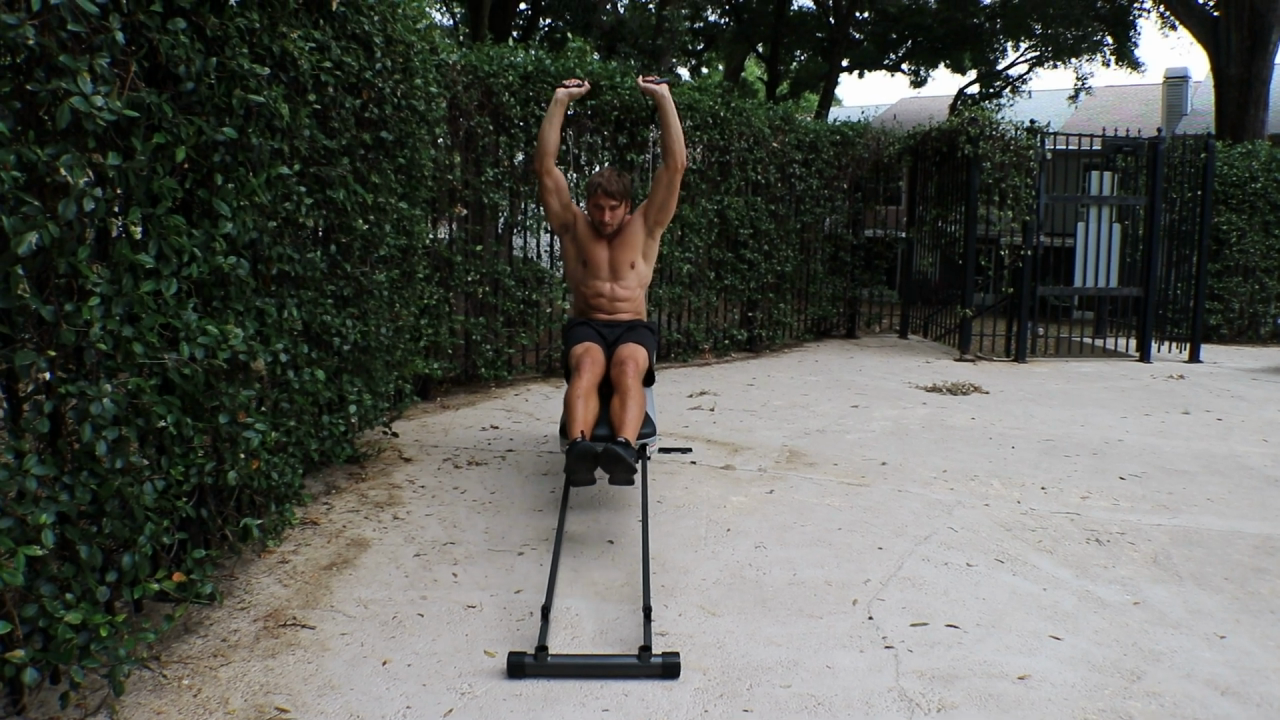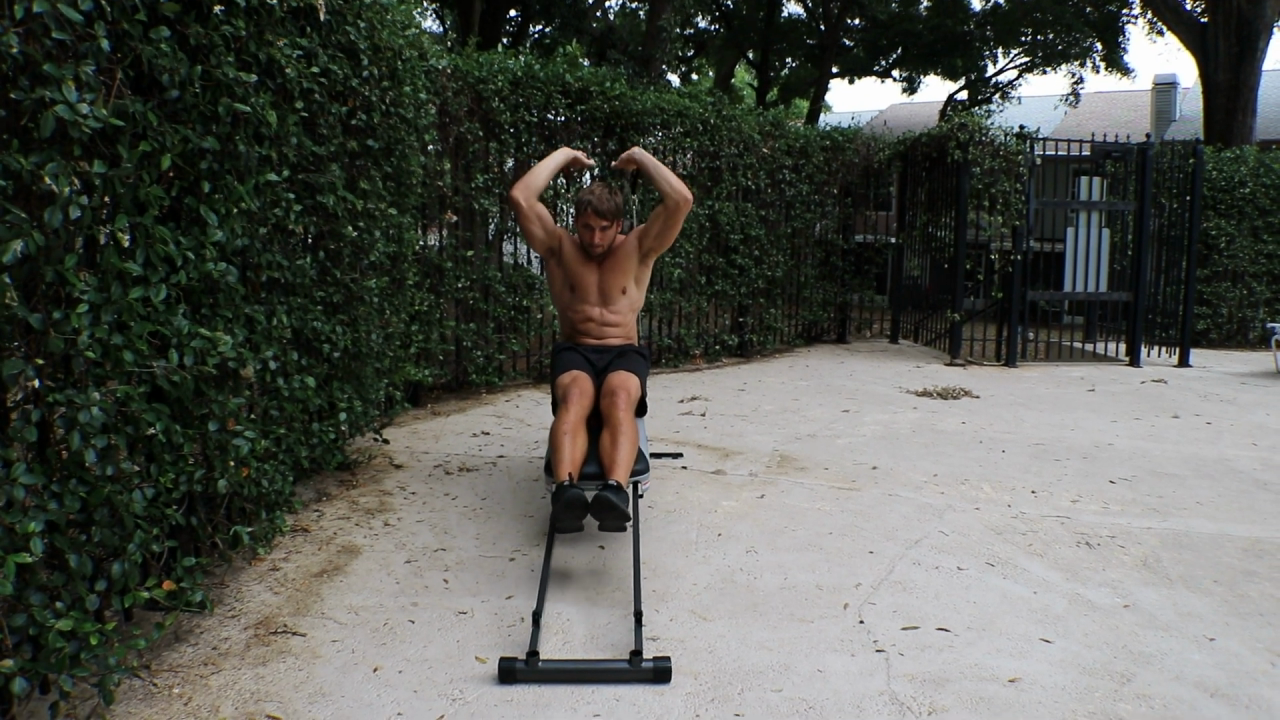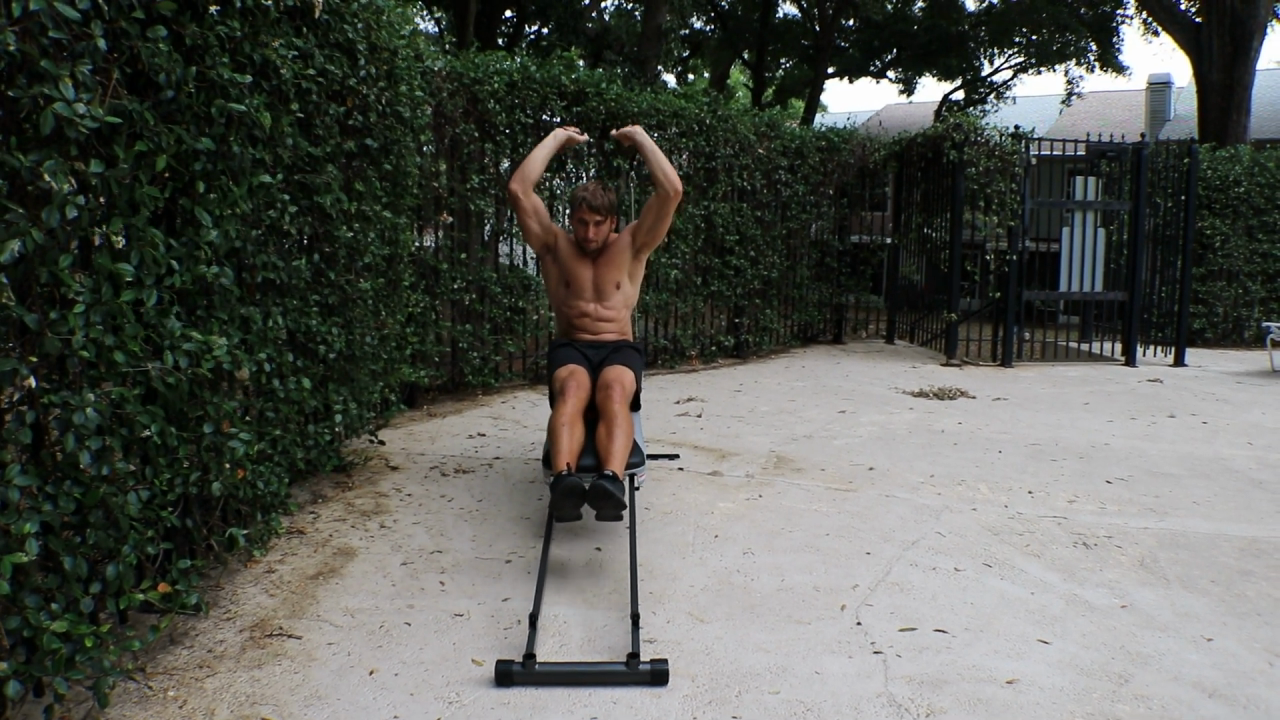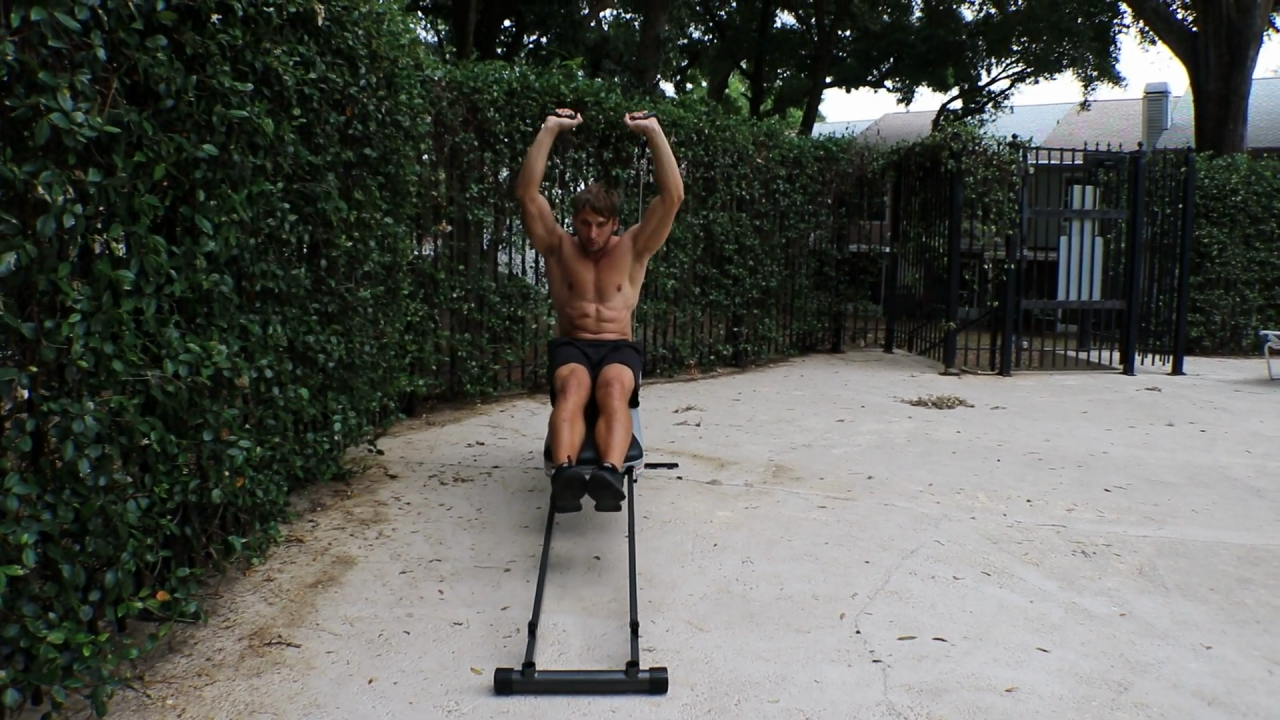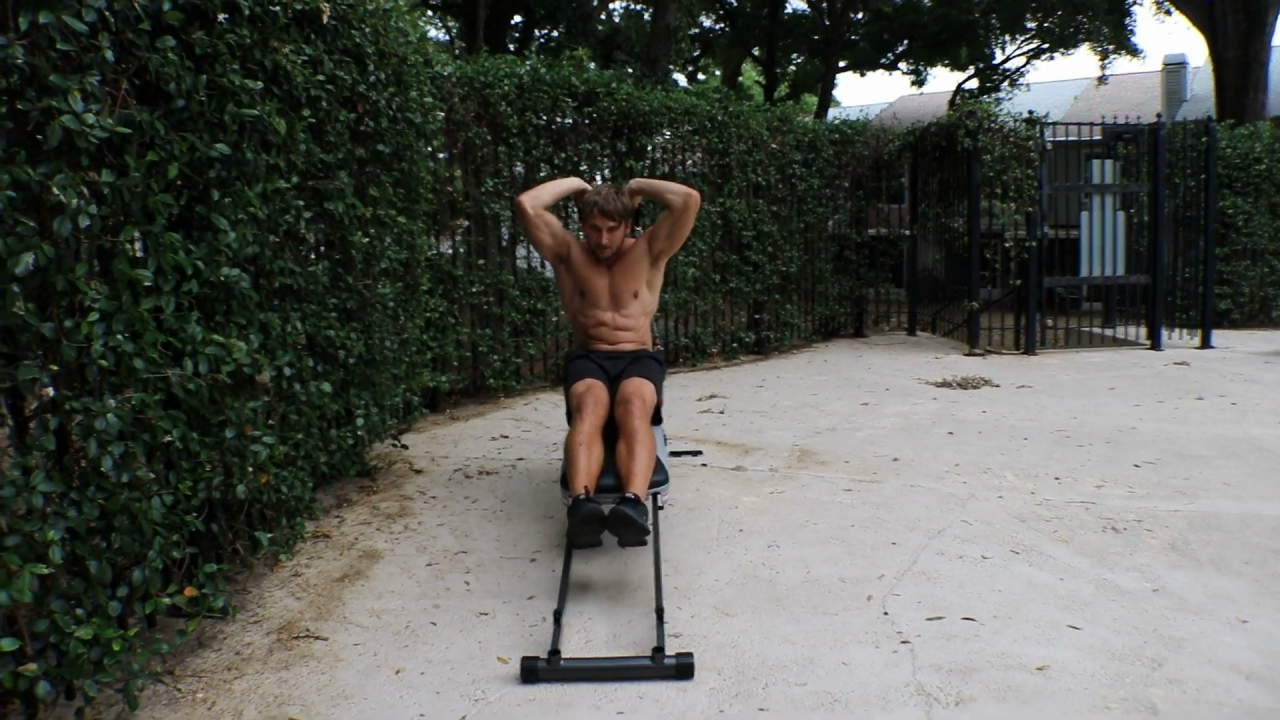
dt=1s
person 1, frame 1
left shoulder: (646, 228)
right shoulder: (572, 227)
left elbow: (675, 165)
right elbow: (546, 168)
left wrist: (663, 98)
right wrist: (560, 100)
left hip: (635, 328)
right hip: (586, 327)
left knee: (627, 367)
right knee: (588, 365)
left ankle: (624, 449)
right ankle: (578, 449)
person 1, frame 2
left shoulder: (638, 248)
right shoulder: (558, 246)
left elbow: (681, 200)
right elbow: (519, 198)
left wrist: (638, 156)
right wrist: (564, 155)
left hip: (625, 353)
right hip: (574, 352)
left knee: (618, 399)
right knee: (574, 398)
left ankle: (615, 491)
right ankle: (565, 491)
person 1, frame 3
left shoulder: (631, 246)
right shoulder: (555, 245)
left elbow: (672, 192)
right elbow: (518, 191)
left wrist: (639, 139)
right wrist: (557, 138)
left hip: (620, 348)
right hip: (570, 347)
left knee: (612, 392)
right knee: (572, 390)
left ankle: (611, 482)
right ankle: (563, 481)
person 1, frame 4
left shoulder: (633, 248)
right shoulder: (558, 247)
left elbow: (673, 196)
right elbow: (526, 192)
left wrist: (654, 131)
right wrist: (549, 128)
left hip: (619, 349)
right hip: (571, 347)
left knee: (613, 389)
right knee: (572, 388)
left ankle: (610, 474)
right ankle: (564, 473)
person 1, frame 5
left shoulder: (649, 250)
right shoulder: (568, 251)
left elbow: (688, 199)
right elbow: (525, 205)
left wrist: (638, 186)
right wrist: (575, 184)
left hip: (639, 357)
right hip: (587, 357)
left knee: (633, 408)
right knee: (589, 408)
left ankle: (634, 505)
right ankle: (582, 505)
